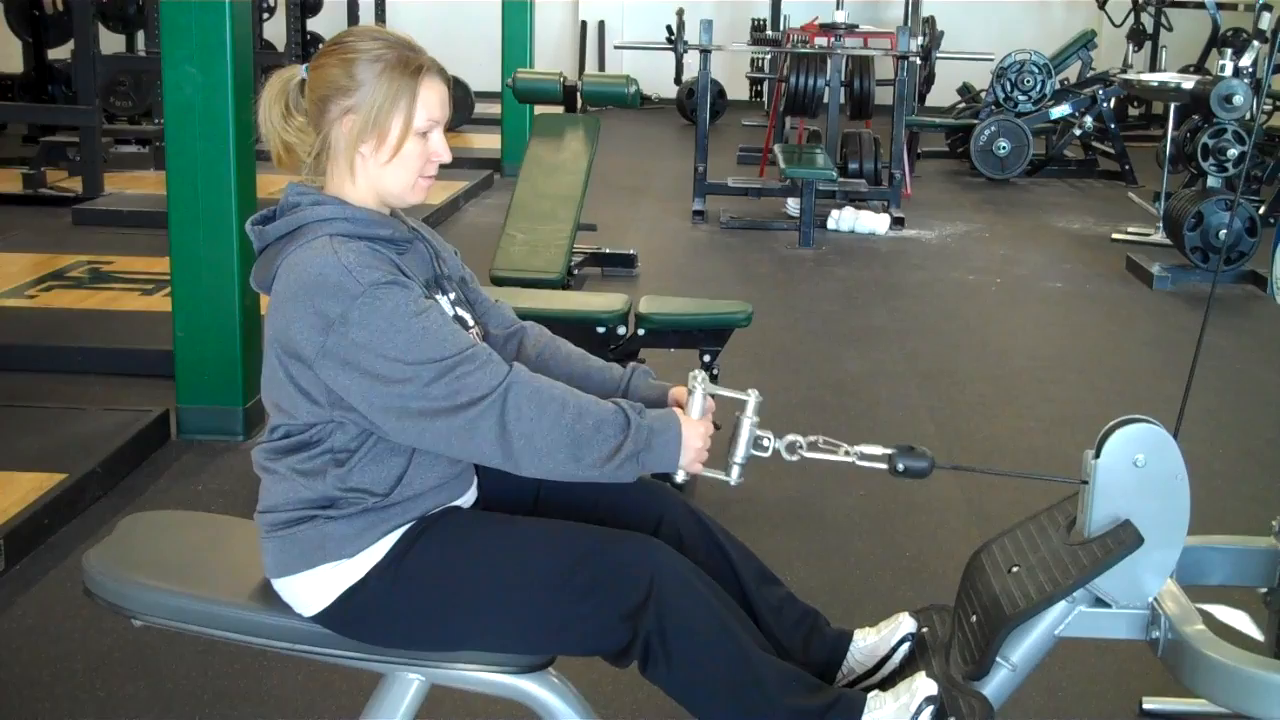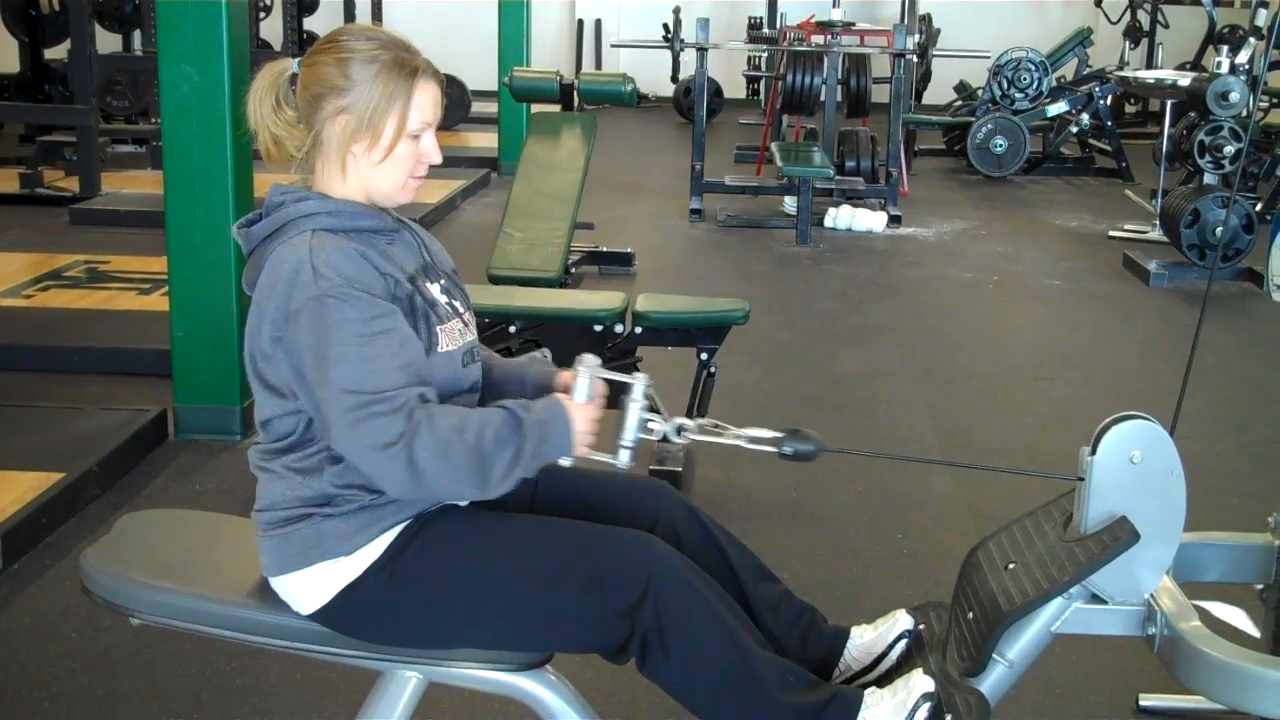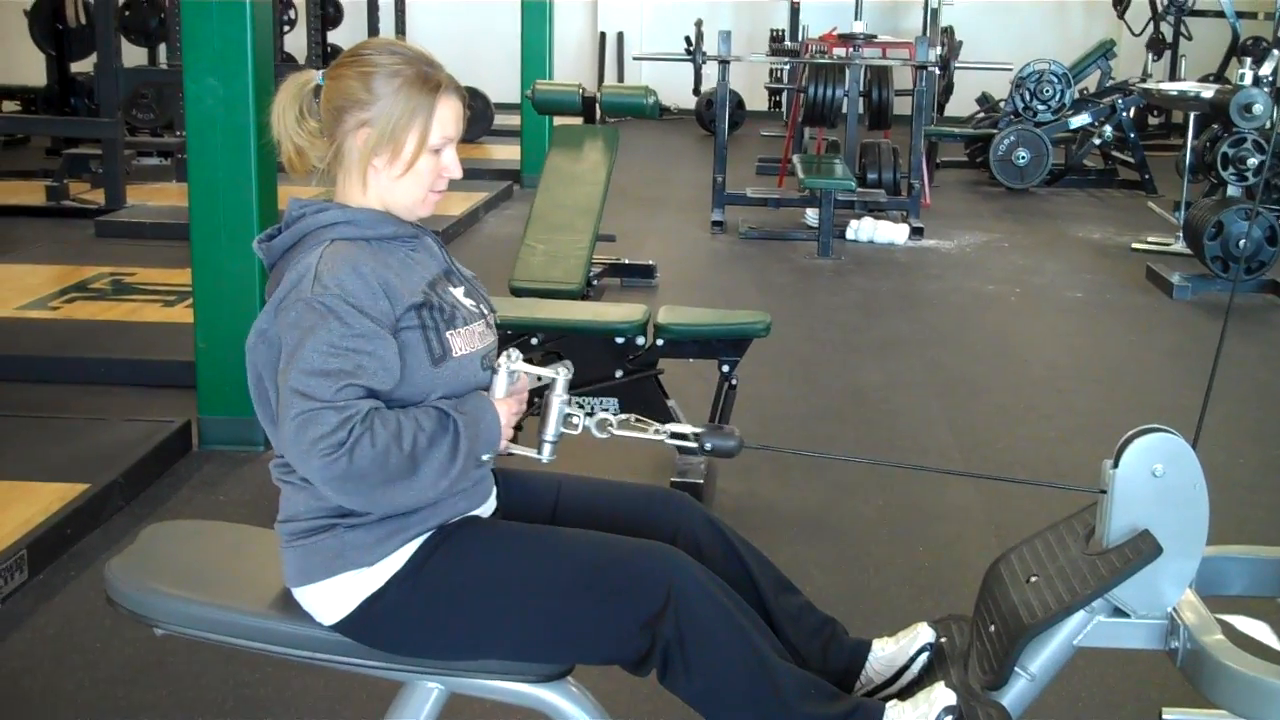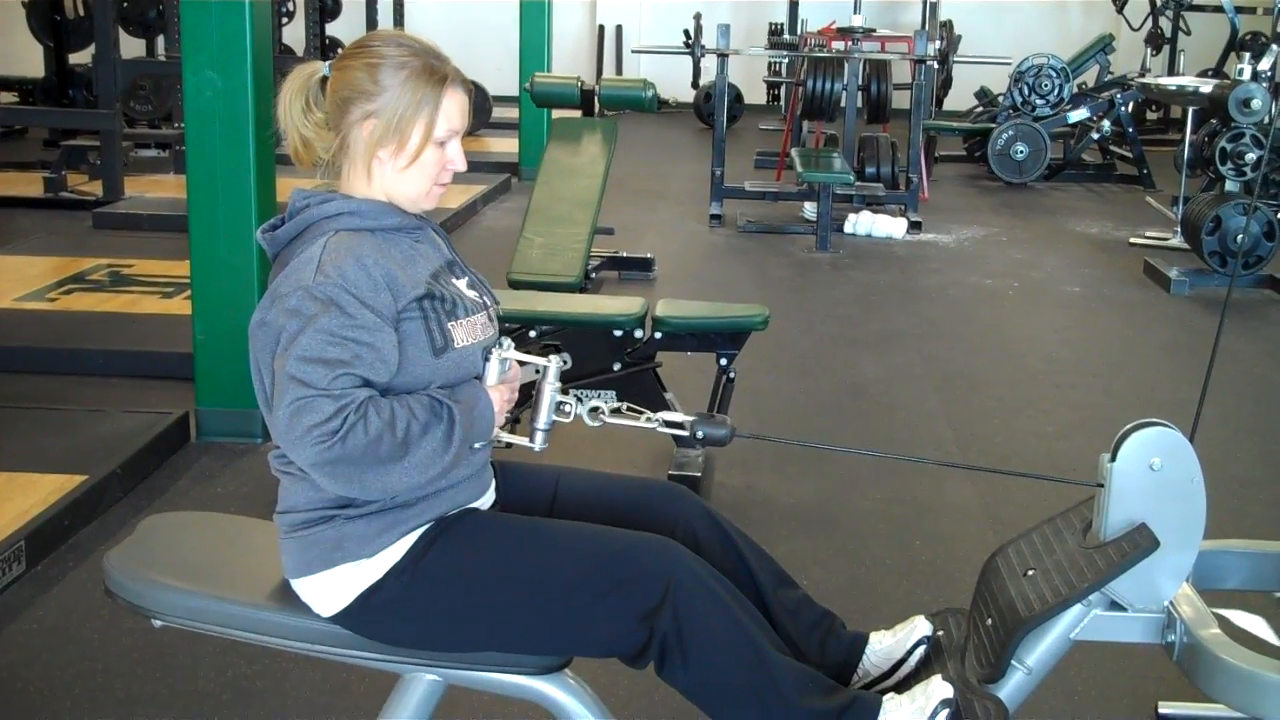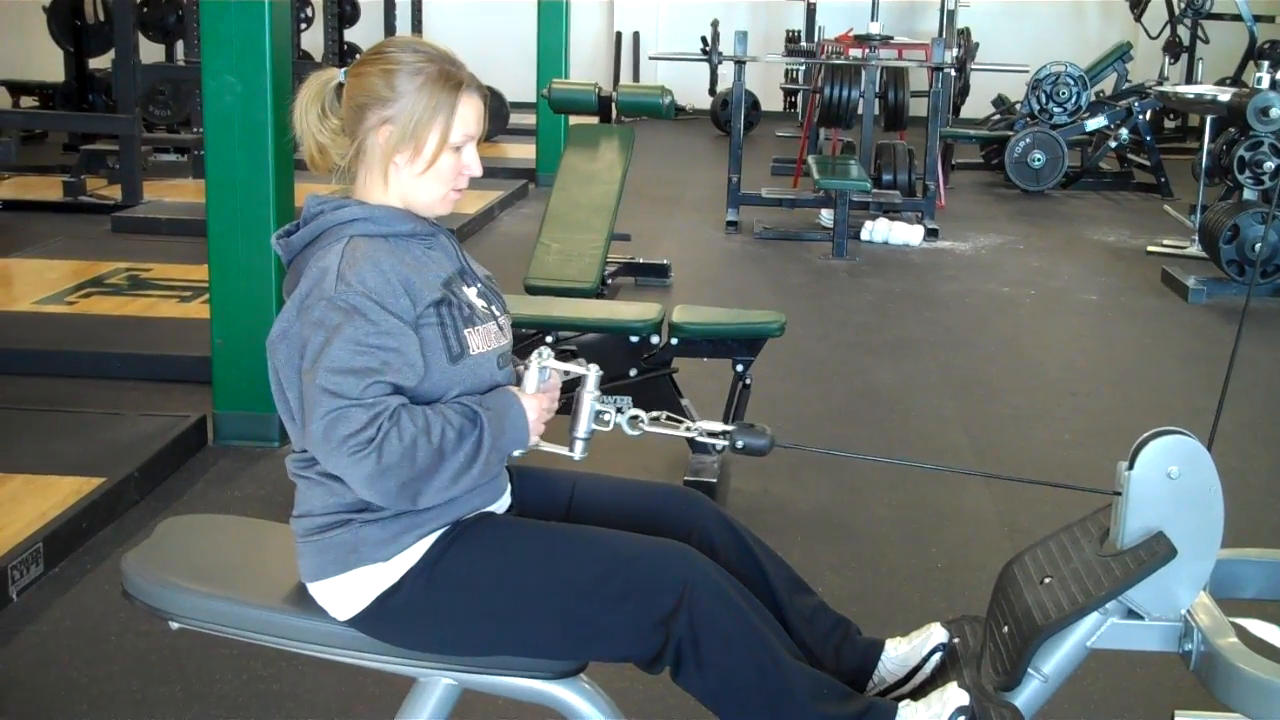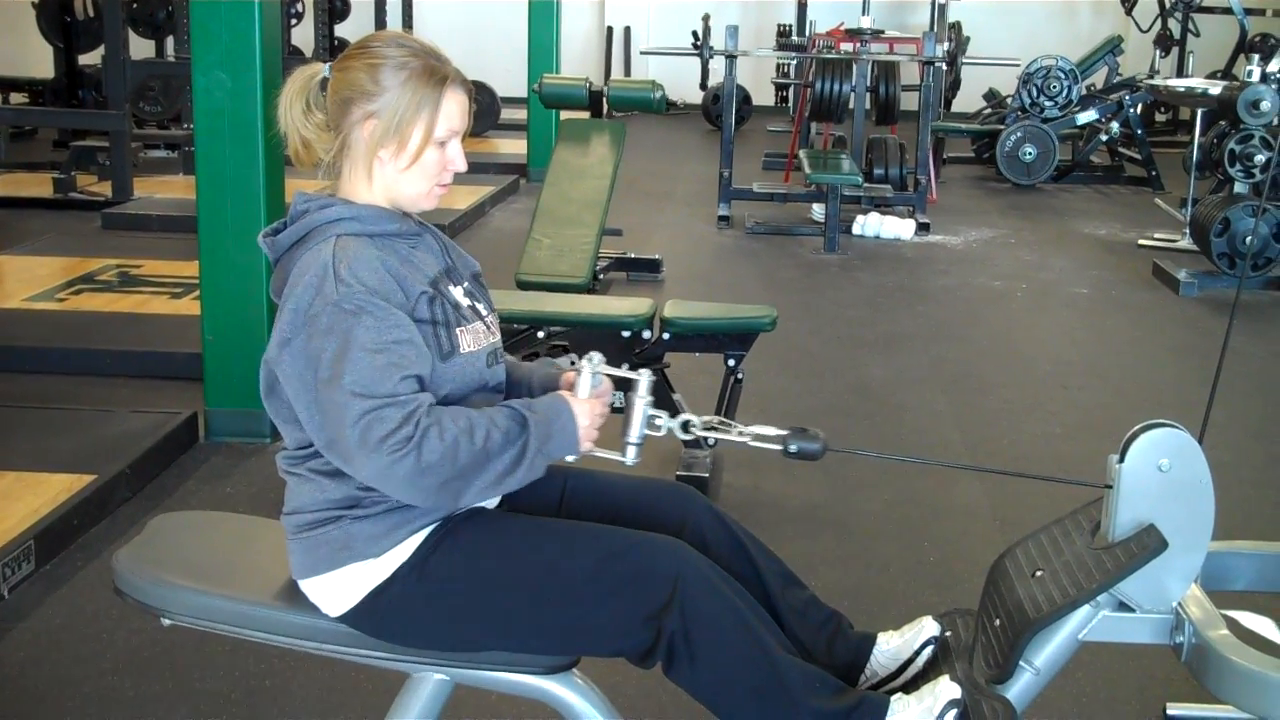
dt=0.5s
person 1, frame 1
left shoulder: (398, 237)
right shoulder: (336, 275)
left elbow: (510, 345)
right elbow: (492, 405)
left wrist: (646, 392)
right wrist: (657, 436)
left hip: (431, 491)
right hip: (361, 556)
left knee: (651, 510)
right knee: (640, 579)
left ankle: (822, 656)
person 1, frame 2
left shoulder: (386, 235)
right shoulder: (320, 272)
left elbow: (447, 372)
right elbow: (401, 443)
left wrist: (545, 382)
right wrist: (550, 426)
left hip: (421, 499)
right hip: (357, 552)
left knee: (648, 507)
right knee: (636, 574)
left ankle: (819, 651)
person 1, frame 3
left shoulder: (402, 245)
right shoulder: (333, 282)
right elbow: (336, 452)
left wrist: (501, 393)
right wrist: (479, 424)
left hip: (453, 504)
right hip: (381, 564)
left knee: (671, 518)
right knee: (659, 587)
person 1, frame 4
left shoulder: (403, 235)
right shoulder: (335, 271)
right elbow: (326, 435)
left wrist: (497, 378)
right wrist: (473, 410)
left hip: (451, 494)
right hip: (379, 554)
left knee: (668, 510)
right knee: (658, 577)
left ankle: (835, 656)
person 1, frame 5
left shoulder: (415, 242)
right shoulder: (353, 279)
right elbow: (364, 447)
left wrist: (521, 385)
right wrist: (509, 420)
left hip: (468, 501)
right hip: (396, 559)
left knee: (683, 515)
right knee: (671, 584)
left ankle: (853, 663)
person 1, frame 6
left shoulder: (405, 240)
right shoulder: (344, 278)
right elbow: (402, 452)
left wrist: (545, 384)
right wrist: (553, 423)
left hip: (458, 499)
right hip: (387, 555)
left knee: (675, 510)
right knee: (665, 577)
left ankle: (845, 657)
